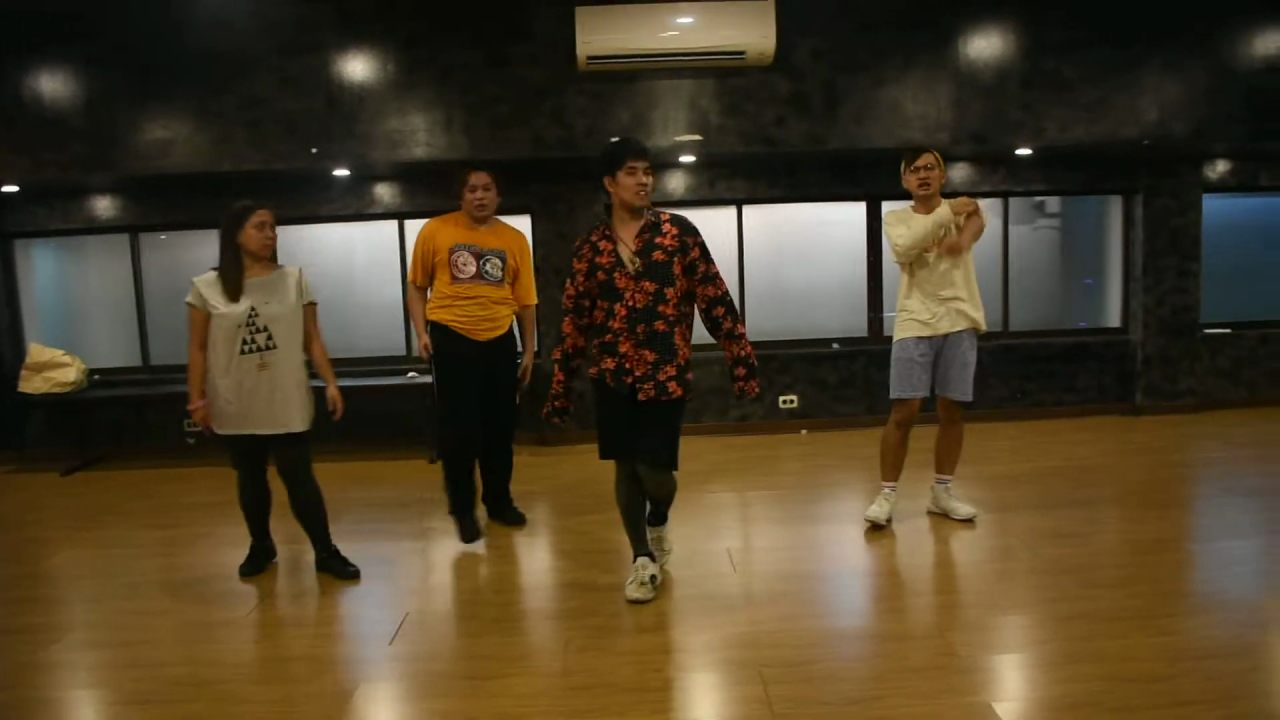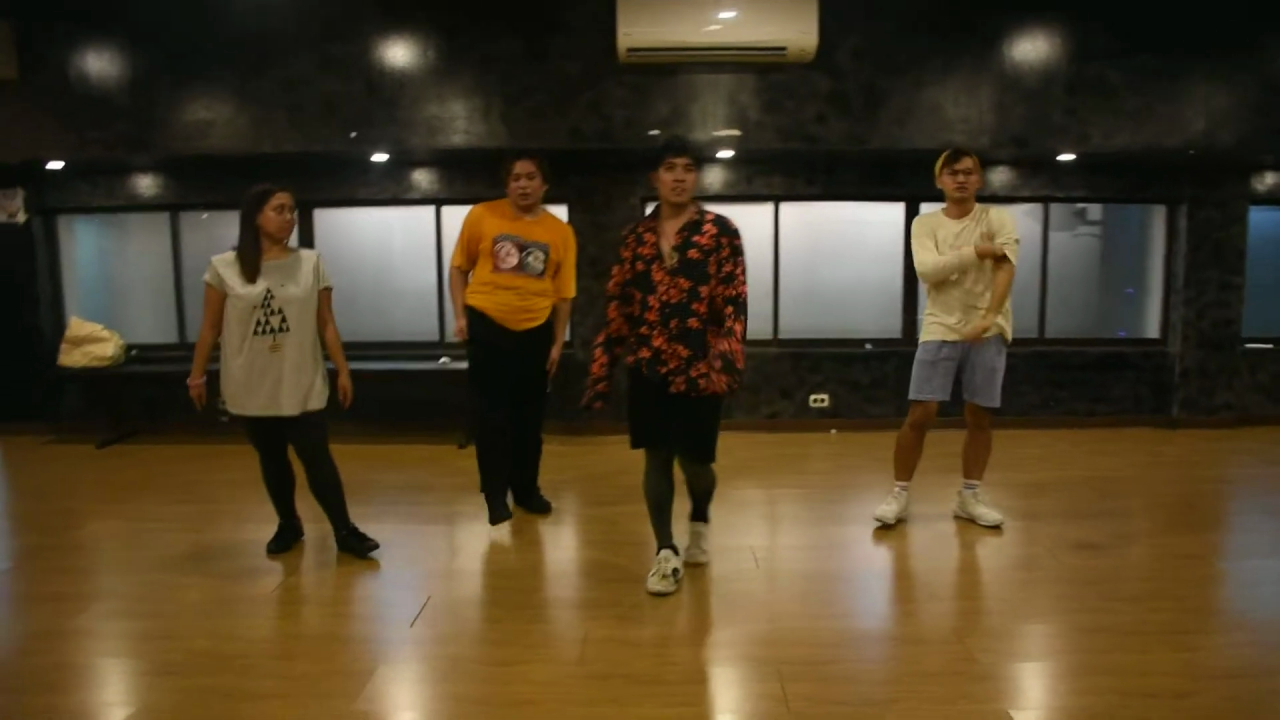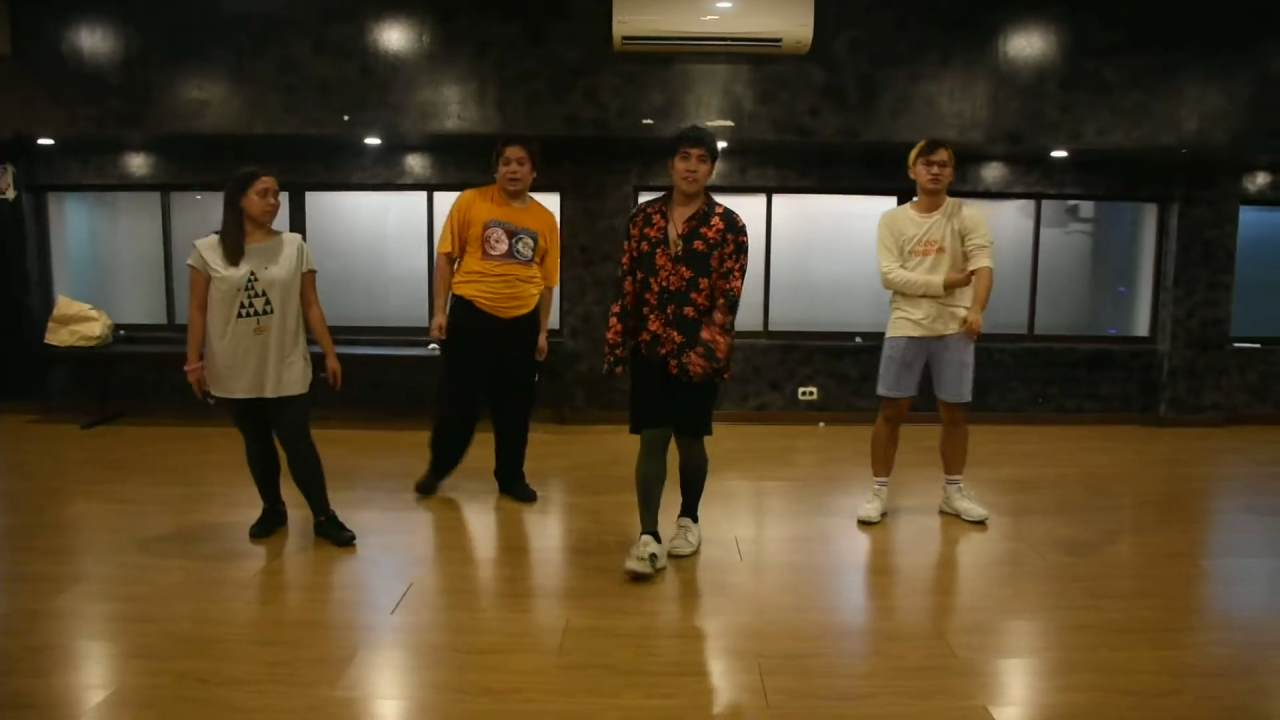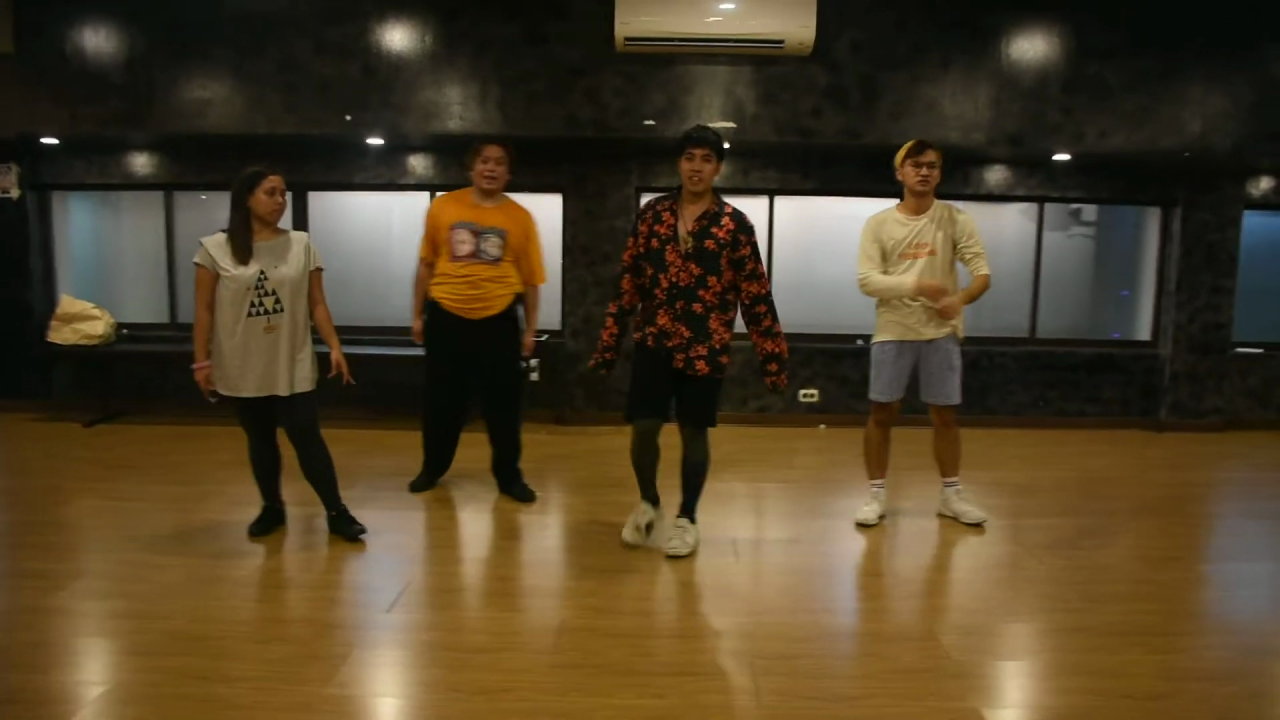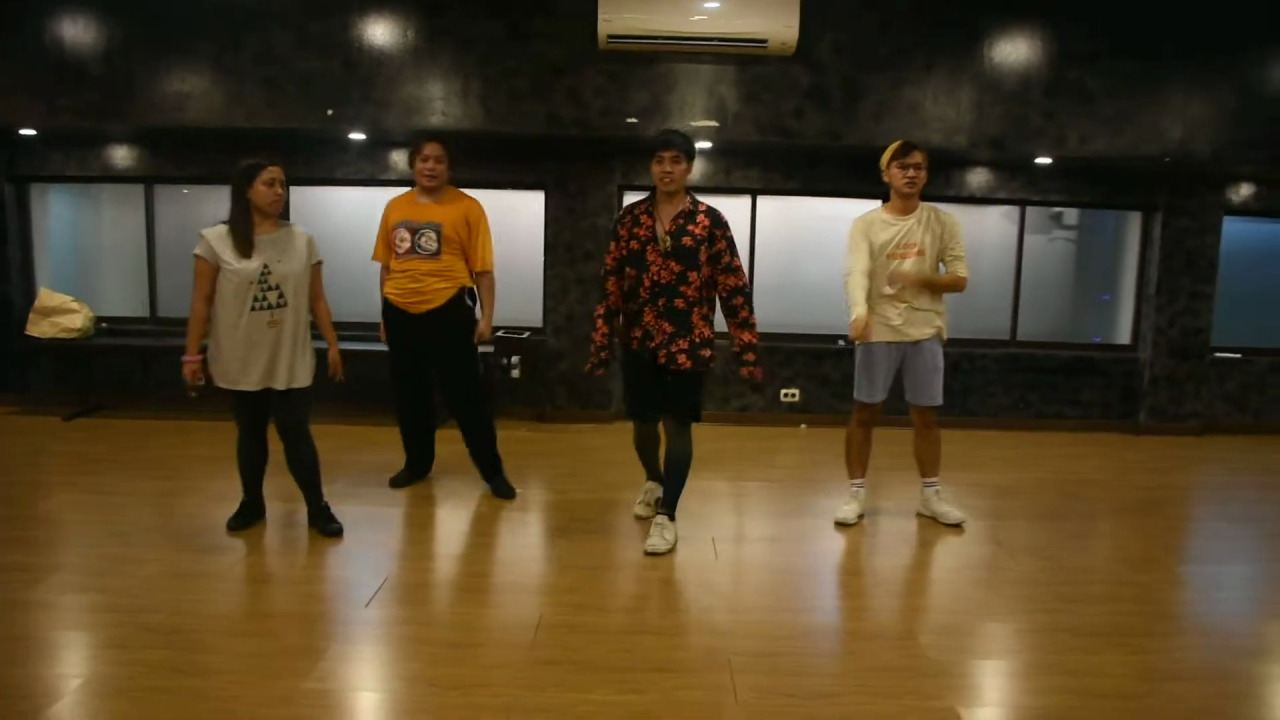
dt=0.3s
person 1, frame 1
left shoulder: (679, 231)
right shoulder: (590, 246)
left elbow: (714, 298)
right elbow: (574, 317)
left wrist: (741, 358)
right wrist: (559, 384)
left hip: (665, 373)
right hip: (611, 375)
left knee: (656, 469)
right knee: (626, 466)
left ankle: (658, 522)
right ankle: (643, 559)
person 1, frame 2
left shoulder: (720, 231)
right shoulder: (637, 236)
left elbow: (732, 301)
right elbow: (618, 306)
left wrist: (727, 359)
right wrist: (600, 371)
left hip: (699, 368)
right hip: (647, 366)
left knee: (695, 461)
right knee: (656, 457)
left ankle: (700, 520)
right ankle: (666, 552)
person 1, frame 3
left shoulder: (727, 225)
right shoulder: (645, 215)
left elbow: (728, 295)
right elbow: (629, 283)
left wrist: (708, 349)
right wrist: (616, 337)
left hip: (698, 352)
right hip: (648, 348)
left knee: (689, 439)
right knee: (652, 441)
left ankle: (688, 519)
right ankle: (648, 539)
person 1, frame 4
left shoulder: (735, 224)
right shoulder: (652, 213)
left elbow: (755, 294)
right elbow: (629, 279)
left wrist: (773, 355)
right wrist: (609, 338)
left hip: (704, 346)
right hip: (653, 341)
left knee: (694, 432)
right knee: (643, 428)
left ankle: (686, 519)
right ankle: (647, 504)
person 1, frame 5
left shoulder: (711, 222)
right shoulder: (631, 217)
left elbow: (734, 288)
right elbow: (612, 282)
left wrist: (747, 348)
right wrist: (601, 339)
left hip: (688, 340)
right hip: (639, 339)
left knee: (677, 426)
right knee: (643, 421)
left ankle: (666, 517)
right ankle: (653, 483)
person 2, frame 1
left shoulder: (960, 210)
right shoulder: (894, 219)
left elbow: (974, 224)
right elbow: (904, 248)
left wrist: (960, 240)
right wrist: (948, 212)
left hip: (959, 323)
right hip: (914, 326)
left knee: (951, 411)
right knee: (903, 413)
left ankle: (942, 491)
right ankle: (887, 494)
person 2, frame 2
left shoulder: (996, 219)
right shoulder: (924, 224)
left elbow: (1005, 267)
right elbow: (927, 269)
left wrist: (989, 317)
right wrist: (975, 253)
left hip: (987, 332)
right hip: (940, 330)
left knee: (979, 417)
right knee: (920, 415)
left ankle: (970, 497)
right ankle: (900, 495)
person 2, frame 3
left shoulder: (967, 216)
right shoulder: (892, 220)
left elbow: (983, 267)
right elbow: (890, 276)
left wrist: (977, 310)
right wrist: (942, 282)
left hip: (954, 328)
right hip: (906, 327)
left knee: (954, 413)
right knee: (891, 411)
left ankle: (954, 492)
right ankle: (879, 492)
person 2, frame 4
left shoulder: (956, 220)
right shoulder: (878, 224)
left elbow: (982, 272)
right elbow: (867, 281)
left wrist: (960, 299)
right wrist: (915, 286)
left hip: (941, 331)
right hip: (892, 331)
left knee: (945, 415)
right knee: (881, 413)
left ankle: (951, 495)
right ankle: (876, 495)
person 2, frame 5
left shoulder: (942, 223)
right shoulder: (866, 224)
left elbow: (960, 279)
right elbow: (855, 273)
left wrist: (922, 279)
right wrist: (859, 313)
left hip: (925, 332)
right hip: (877, 332)
left knee: (926, 416)
right knee: (864, 413)
left ankle: (930, 495)
right ankle: (856, 494)
person 3, frame 1
left shoulder: (293, 279)
right shoulder: (206, 288)
left elbow: (312, 339)
right elbow: (198, 349)
left wrist: (331, 384)
right wrist: (197, 397)
left hip: (287, 404)
right hip: (236, 407)
left knee: (299, 477)
right knee: (250, 479)
left ankle: (325, 552)
right ankle: (261, 546)
person 3, frame 2
left shoulder: (310, 263)
right shoulder: (224, 267)
left elbow: (326, 324)
right elbow: (211, 327)
left wrist: (343, 370)
right wrist: (197, 374)
left hip: (302, 384)
right hip: (251, 387)
left knee: (316, 457)
right knee: (271, 459)
left ankle: (344, 530)
right ankle: (288, 525)
person 3, frame 3
left shoulder: (294, 246)
right shoulder: (208, 250)
left elbow: (311, 306)
right elbow: (198, 311)
left wrist: (330, 353)
right wrist: (195, 361)
left hip: (286, 367)
right hip: (235, 370)
left knee: (297, 441)
right knee: (257, 442)
left ankle: (324, 517)
right ankle: (273, 509)
person 3, frame 4
left shoulder: (301, 244)
right shoulder: (215, 248)
left elbow: (316, 303)
right elbow: (204, 309)
left wrist: (335, 348)
right wrist: (201, 360)
left hip: (293, 365)
right hip: (242, 369)
left knee: (307, 437)
right knee: (259, 439)
left ankle: (336, 512)
right ankle: (272, 508)
person 3, frame 5
left shoulder: (301, 239)
right shoulder: (216, 240)
left elbow: (316, 298)
right elbow: (202, 301)
left wrist: (332, 343)
right wrist: (192, 354)
left hip: (290, 360)
right hip: (241, 360)
left knee: (296, 433)
right knee: (250, 433)
left ankle: (317, 507)
right ankle: (252, 503)
person 4, frame 1
left shoulder: (514, 239)
right shoulder: (435, 230)
left elbow: (525, 300)
right elbow: (417, 286)
left wrist: (528, 349)
right wrist: (422, 331)
left hip: (499, 342)
right hip: (451, 338)
left knee: (500, 426)
right knee: (459, 425)
left ankle: (499, 501)
right ankle: (464, 509)
person 4, frame 2
left shoulder: (561, 231)
right shoulder: (481, 216)
left elbow: (563, 294)
right elbow: (459, 268)
left wrist: (558, 342)
right wrist: (461, 315)
left hip: (535, 332)
right hip: (487, 326)
left knee: (529, 416)
right knee: (491, 412)
left ankle: (526, 489)
right ankle: (496, 493)
person 4, frame 3
left shoulder: (546, 219)
right shoulder: (469, 202)
left elbow: (546, 280)
right elbow: (445, 258)
left wrist: (542, 330)
right wrist: (440, 310)
left hip: (521, 321)
right hip: (471, 314)
left knee: (515, 404)
right knee: (459, 398)
left ankle: (511, 477)
right ankle: (437, 469)
person 4, frame 4
left shoulder: (520, 217)
right shoulder: (443, 206)
left elbow: (530, 278)
right elbow: (426, 264)
left wrist: (529, 328)
right wrist: (418, 314)
left hip: (498, 320)
right hip: (446, 316)
left knee: (503, 402)
right knee: (442, 400)
left ankle: (509, 475)
right ankle: (433, 468)
person 4, frame 5
left shoulder: (467, 208)
right shoulder: (393, 208)
left elbow: (483, 266)
right elbow: (386, 265)
left wrist: (486, 315)
right wrist: (384, 314)
left hip: (449, 312)
right hip: (401, 314)
left knee: (467, 394)
right knee: (409, 394)
left ankle: (492, 471)
right ankle: (417, 463)
